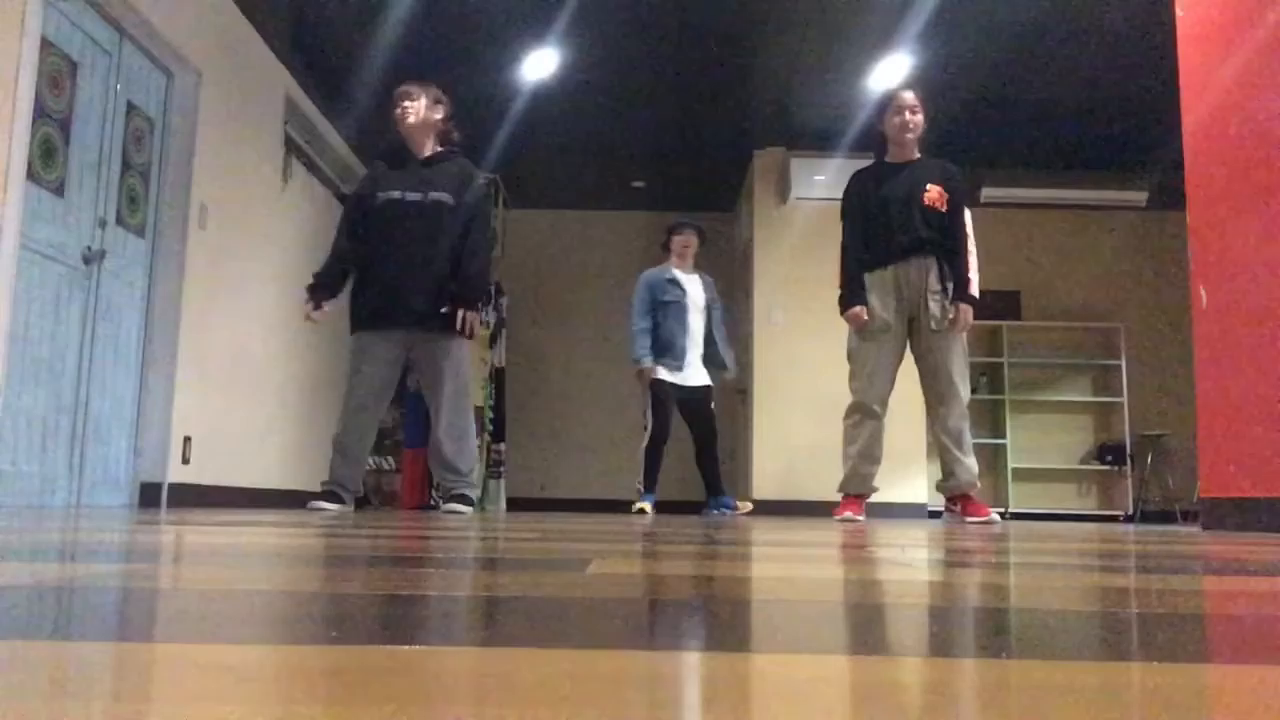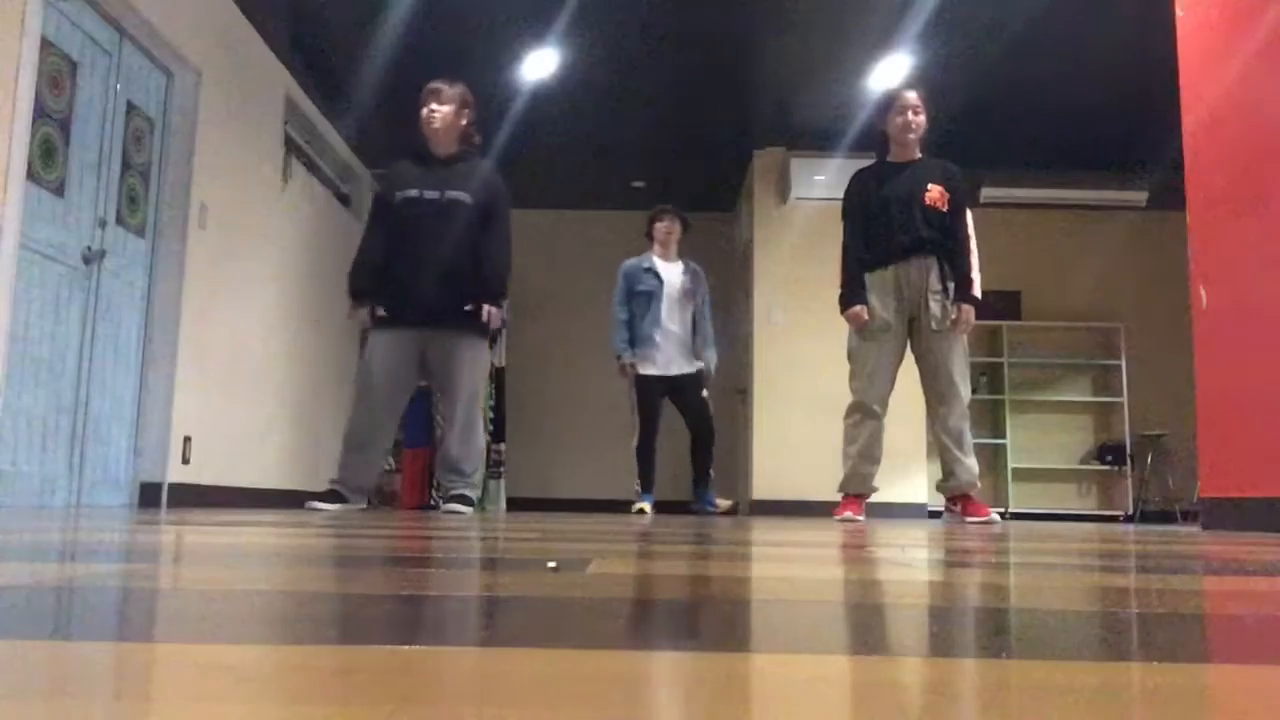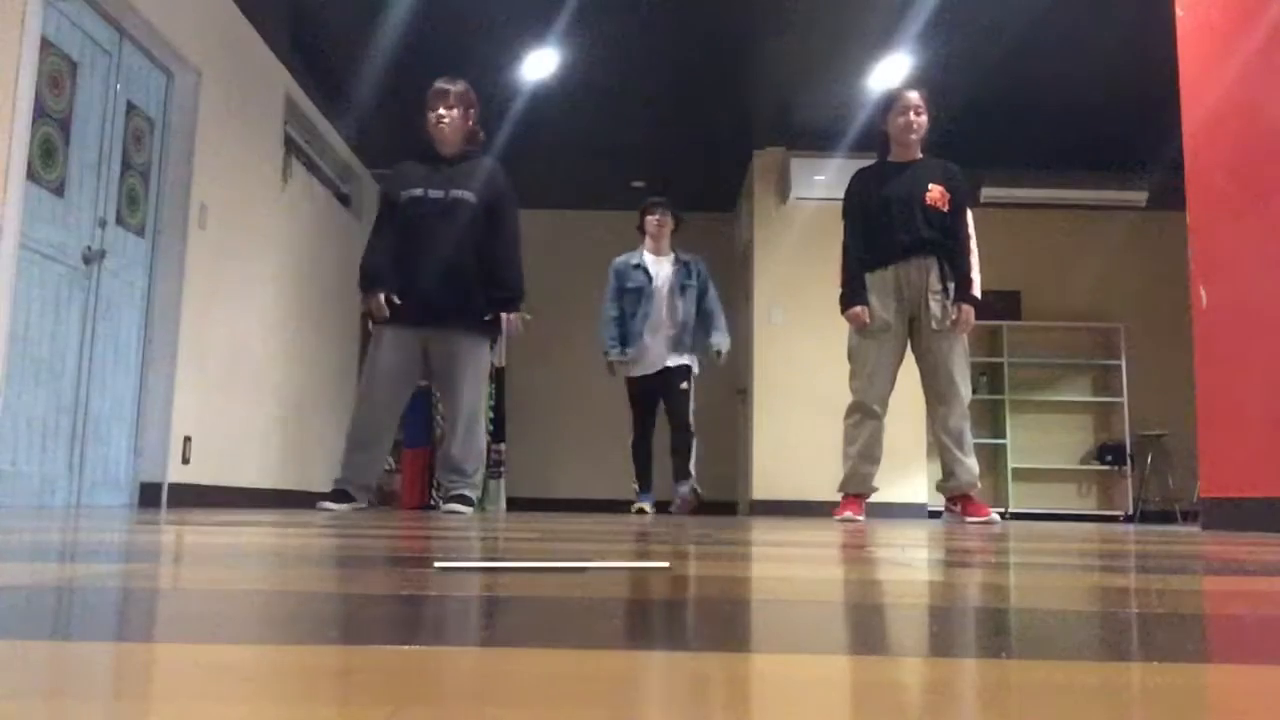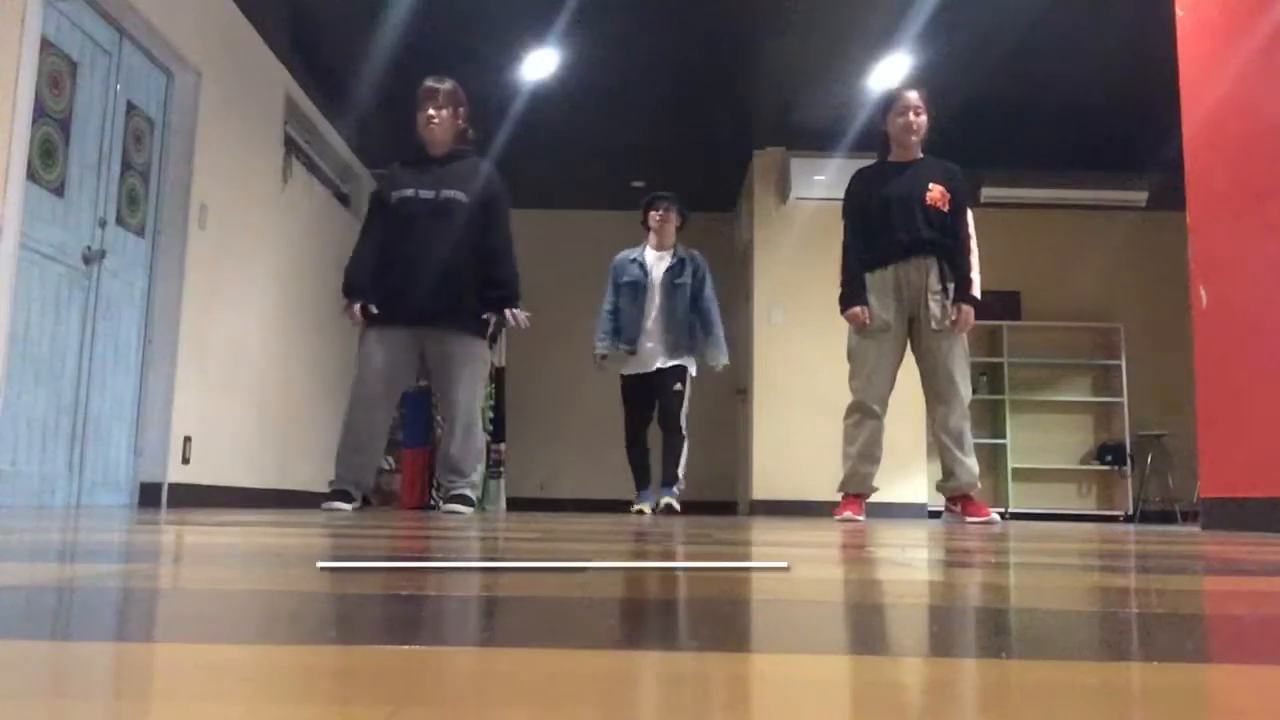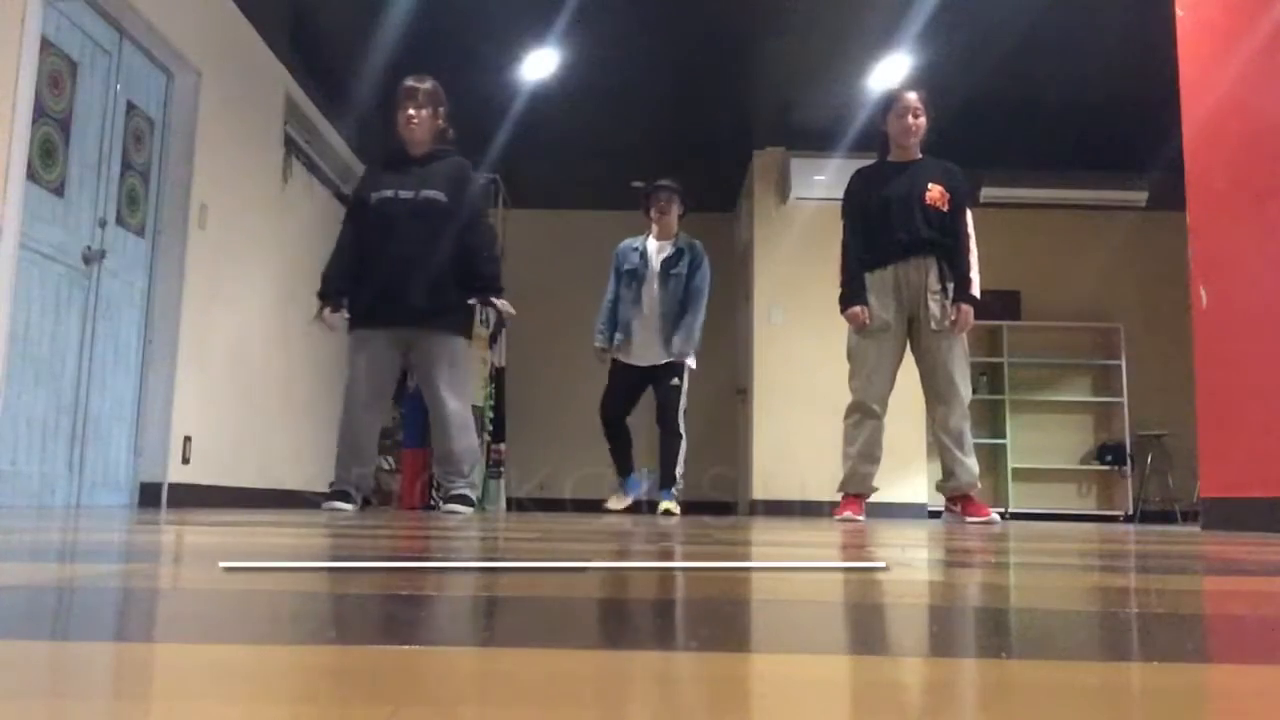
dt=0.2s
person 1, frame 1
left shoulder: (464, 176)
right shoulder: (378, 176)
left elbow: (478, 243)
right elbow: (350, 240)
left wrist: (470, 297)
right wrist: (323, 288)
left hip: (442, 314)
right hip: (378, 312)
left knee: (450, 407)
right knee: (359, 403)
left ankle: (458, 492)
right ankle: (340, 488)
person 1, frame 2
left shoulder: (483, 177)
right shoulder: (399, 175)
left elbow: (495, 242)
right elbow: (375, 238)
left wrist: (491, 295)
right wrist: (362, 291)
left hip: (459, 314)
right hip: (396, 311)
left knee: (462, 407)
right knee: (373, 402)
left ankle: (459, 490)
right ankle: (348, 488)
person 1, frame 3
left shoulder: (488, 176)
right shoulder: (405, 174)
left elbow: (503, 243)
right elbow: (383, 236)
left wrist: (508, 300)
right wrist: (375, 283)
left hip: (465, 314)
right hip: (402, 310)
left knee: (465, 407)
right knee: (375, 399)
left ankle: (460, 490)
right ankle: (351, 487)
person 1, frame 4
left shoulder: (480, 176)
right shoulder: (396, 177)
left elbow: (495, 242)
right elbow: (373, 238)
left wrist: (506, 299)
right wrist: (357, 289)
left hip: (458, 314)
right hip: (392, 311)
left knee: (461, 407)
right knee: (367, 401)
left ankle: (460, 490)
right ankle: (347, 487)
person 1, frame 5
left shoulder: (459, 174)
right shoulder: (375, 176)
left elbow: (477, 237)
right elbow: (350, 240)
left wrist: (489, 289)
right wrist: (333, 293)
left hip: (439, 312)
right hip: (373, 311)
left knee: (450, 406)
right knee: (361, 404)
left ankle: (459, 489)
right ankle: (348, 488)
person 2, frame 1
left shoulder: (945, 176)
right shoulder: (863, 181)
left elbow: (960, 240)
right elbow: (851, 245)
left wrist: (965, 294)
right wrist: (851, 298)
left hip: (936, 286)
right hip: (879, 287)
left knee: (950, 396)
right knee: (867, 395)
left ankle: (960, 493)
right ankle: (854, 494)
person 2, frame 2
left shoulder: (946, 176)
right shoulder: (864, 181)
left elbow: (961, 240)
right elbow: (852, 244)
left wrist: (967, 295)
right wrist: (852, 297)
left hip: (937, 286)
right hip: (880, 287)
left knee: (950, 396)
right knee: (868, 395)
left ankle: (961, 493)
right ankle: (854, 493)
person 2, frame 3
left shoulder: (947, 176)
right shoulder: (865, 180)
left elbow: (962, 240)
right elbow: (853, 244)
left wrist: (966, 295)
right wrist: (852, 297)
left hip: (937, 285)
right hip: (881, 286)
left knee: (951, 396)
right knee: (868, 395)
left ankle: (961, 493)
right ankle: (855, 493)
person 2, frame 4
left shoulder: (947, 176)
right shoulder: (865, 181)
left elbow: (962, 240)
right elbow: (853, 244)
left wrist: (966, 295)
right wrist: (852, 297)
left hip: (937, 286)
right hip: (881, 287)
left knee: (951, 396)
right knee: (868, 395)
left ankle: (960, 493)
right ankle: (854, 493)
person 2, frame 5
left shoulder: (947, 176)
right shoulder: (865, 180)
left elbow: (962, 240)
right elbow: (852, 243)
left wrist: (966, 294)
right wrist: (852, 297)
left hip: (937, 286)
right hip: (880, 286)
left knee: (951, 395)
right knee: (868, 394)
left ankle: (960, 492)
right ankle: (854, 492)
person 3, frame 1
left shoulder: (707, 285)
right shoulder: (652, 280)
left elbow: (716, 328)
right elbow: (641, 324)
left wrist: (726, 362)
right wrist: (644, 360)
left hip: (697, 375)
right hip: (664, 372)
left knee: (707, 437)
right knee: (658, 433)
left ankle: (717, 498)
right ankle: (647, 494)
person 3, frame 2
left shoulder: (695, 274)
right shoulder: (633, 270)
left elbow: (704, 318)
right elbow: (622, 315)
left wrist: (709, 354)
right wrist: (624, 354)
left hip: (688, 366)
right hip: (647, 365)
left knee: (704, 427)
right knee: (647, 431)
left ankle: (705, 493)
right ankle: (645, 495)
person 3, frame 3
left shoulder: (692, 266)
right shoulder: (623, 266)
left elbow: (709, 306)
right elbow: (612, 313)
left wrist: (719, 339)
right wrist: (613, 351)
left hip: (678, 358)
right hip: (639, 362)
left knee: (682, 421)
right knee: (641, 430)
left ankle: (684, 486)
right ankle: (645, 494)
person 3, frame 4
left shoulder: (693, 263)
right shoulder: (624, 262)
left elbow: (707, 310)
right elbow: (611, 307)
left wrist: (717, 352)
right wrist: (604, 344)
left hip: (675, 359)
right hip: (635, 360)
left knee: (673, 423)
right knee: (635, 429)
left ankle: (669, 491)
right ankle: (644, 493)
person 3, frame 5
left shoulder: (694, 253)
right shoulder: (627, 250)
left elbow: (697, 301)
right elbow: (613, 297)
left wrist: (685, 342)
right wrist: (603, 337)
left hip: (672, 355)
right hip: (628, 351)
left knee: (670, 421)
right knee: (611, 412)
left ankle: (669, 492)
right ankle: (629, 480)
